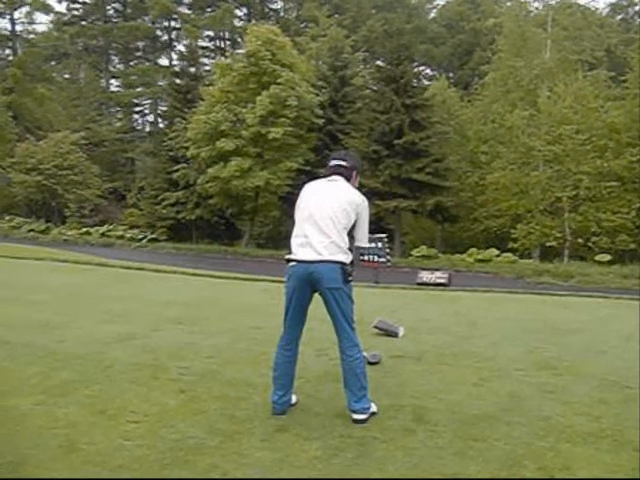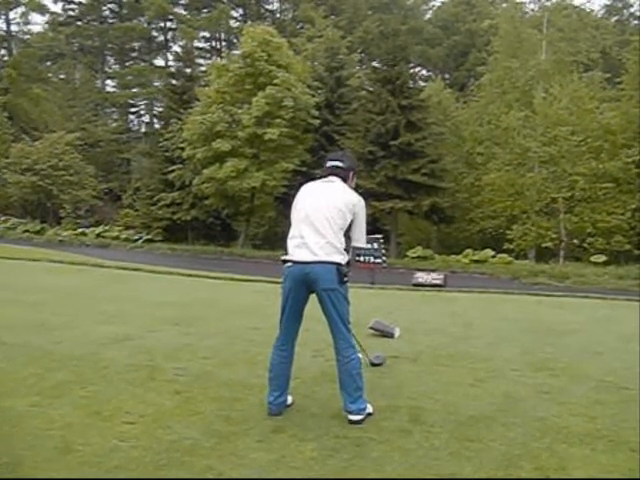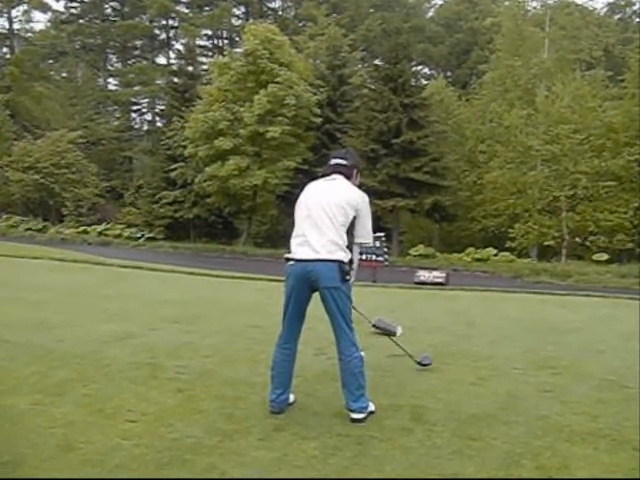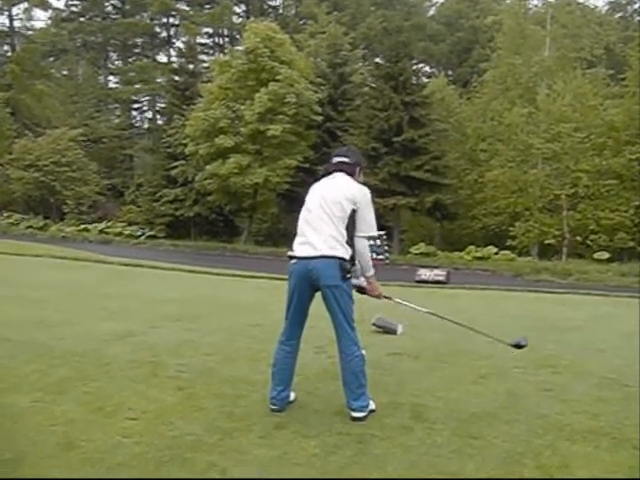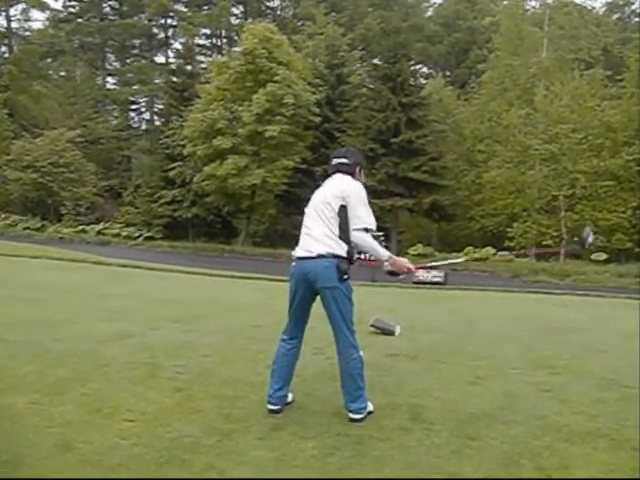
dt=1s
person 1, frame 1
left shoulder: (308, 188)
right shoulder: (357, 197)
right elbow: (360, 245)
left hip: (299, 265)
right hip: (332, 267)
left knee: (289, 337)
right knee: (347, 339)
left ankle: (280, 400)
right ankle: (360, 406)
person 1, frame 2
left shoulder: (305, 189)
right shoulder: (353, 198)
right elbow: (356, 245)
left hip: (295, 266)
right hip: (328, 268)
left knee: (285, 337)
right knee: (343, 340)
left ankle: (276, 401)
right ankle: (355, 407)
person 1, frame 3
left shoulder: (309, 188)
right shoulder: (357, 196)
right elbow: (357, 244)
right wrist: (349, 278)
left hip: (298, 264)
right hip: (331, 267)
left knee: (288, 335)
right knee: (345, 338)
left ankle: (278, 399)
right ankle: (358, 406)
person 1, frame 4
left shoulder: (316, 187)
right shoulder: (359, 191)
right elbow: (360, 240)
right wrist: (369, 277)
left hip: (300, 262)
right hip: (331, 265)
left knee: (290, 333)
right knee: (347, 337)
left ankle: (278, 397)
right ankle: (358, 404)
person 1, frame 5
left shoulder: (322, 190)
right shoulder: (353, 187)
right elbow: (357, 235)
left wrist: (381, 259)
right wrist: (390, 259)
left hip: (301, 263)
right hip: (329, 265)
left knee: (291, 334)
right knee: (345, 338)
left ankle: (276, 397)
right ankle: (357, 406)
